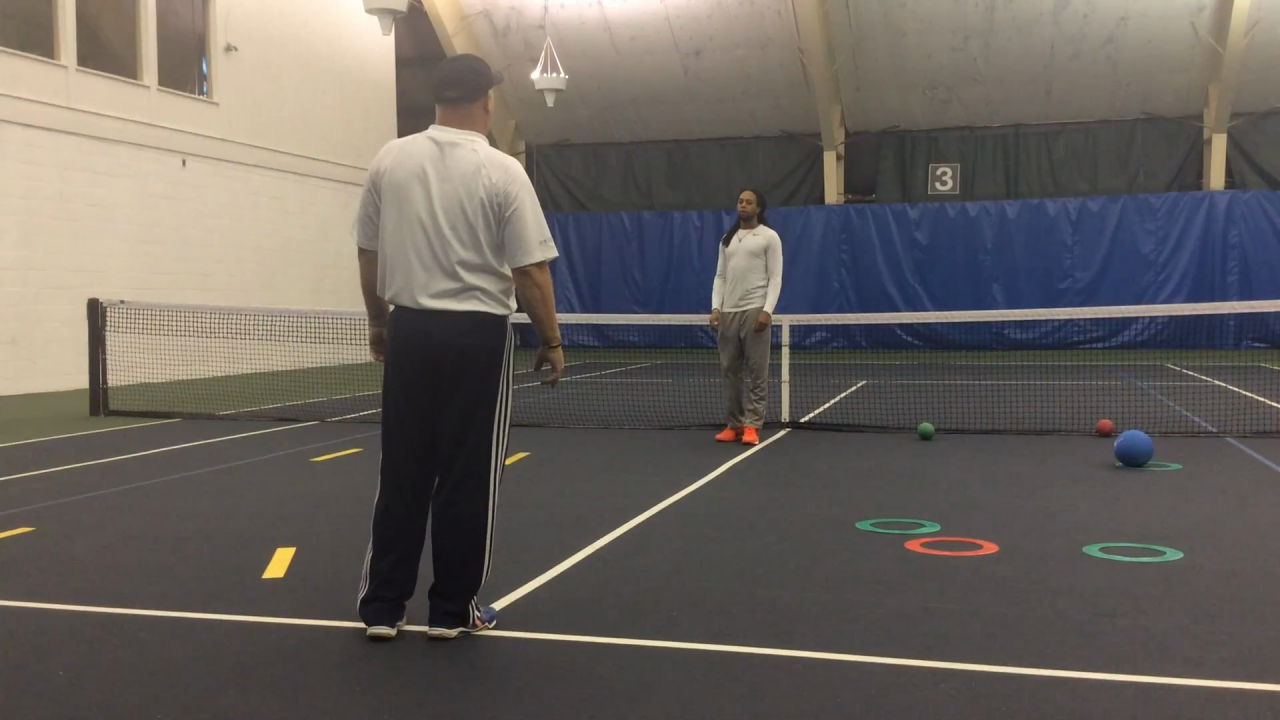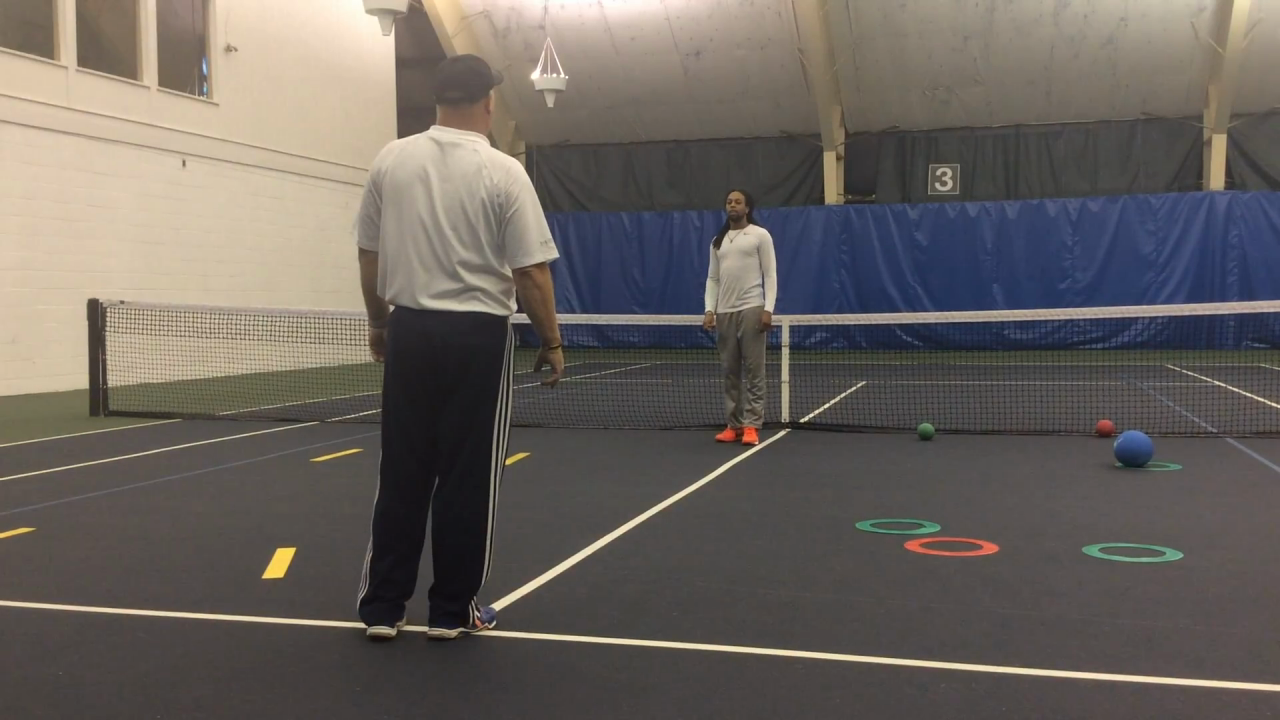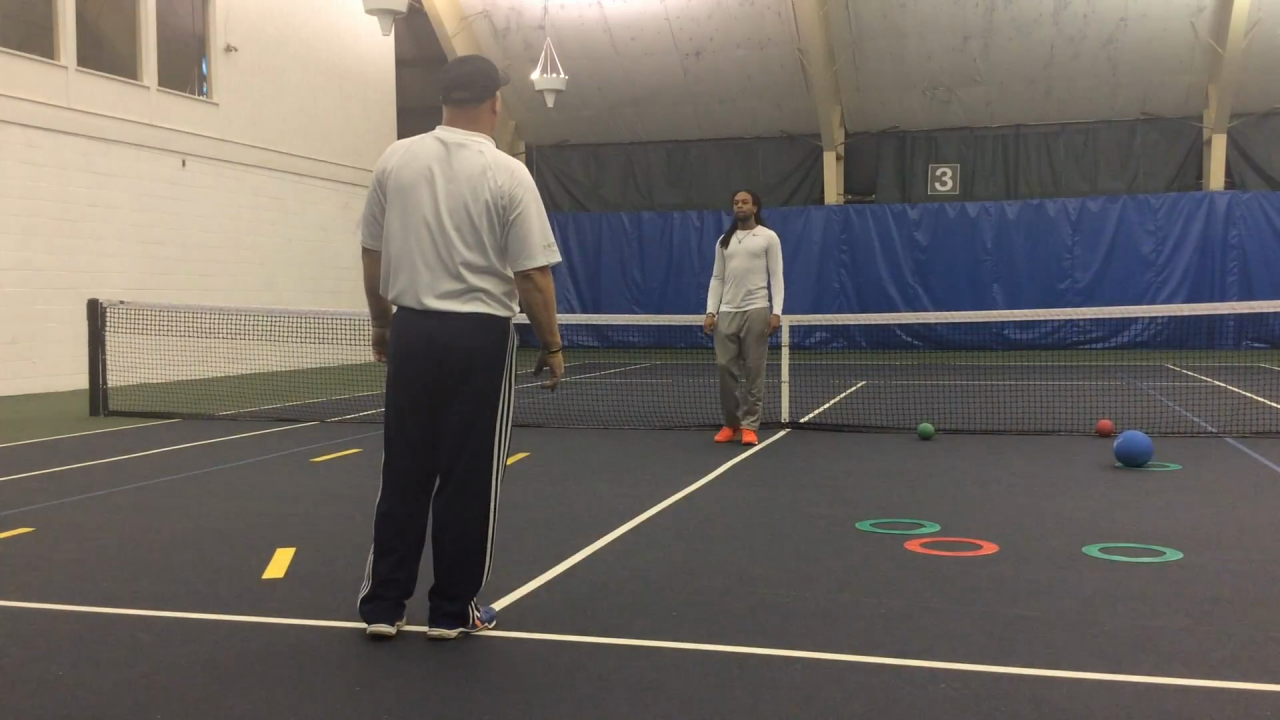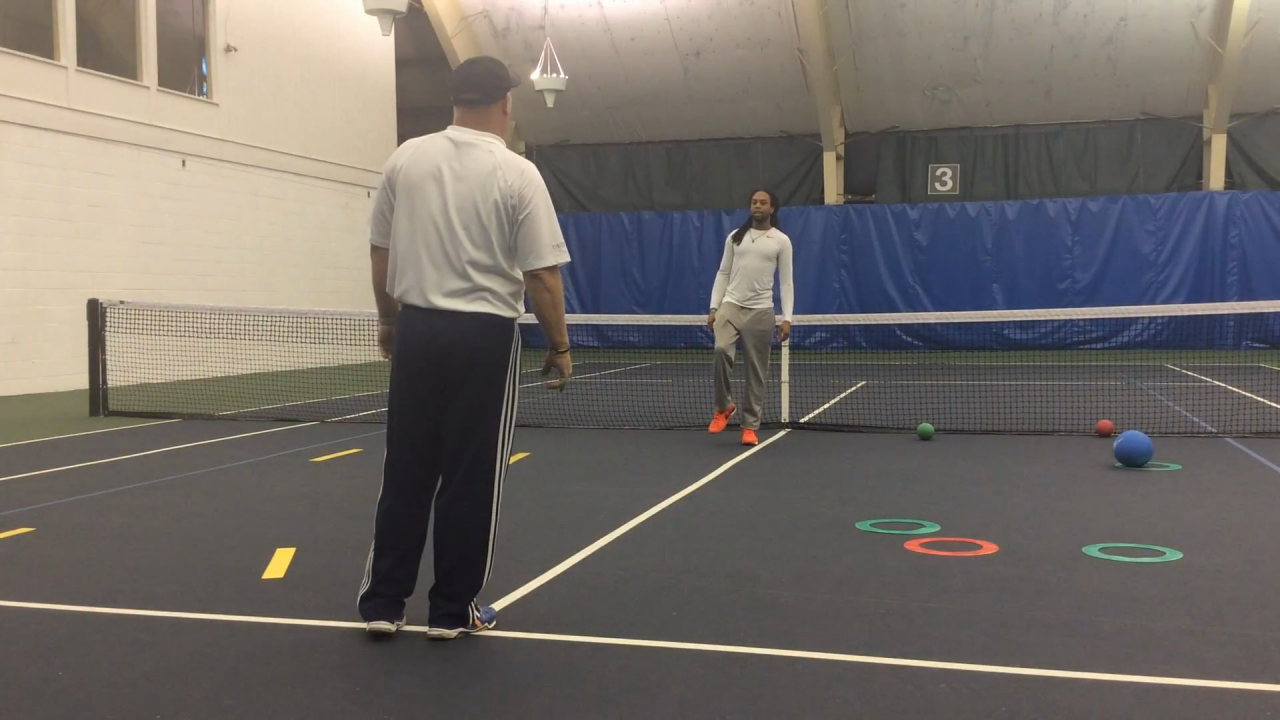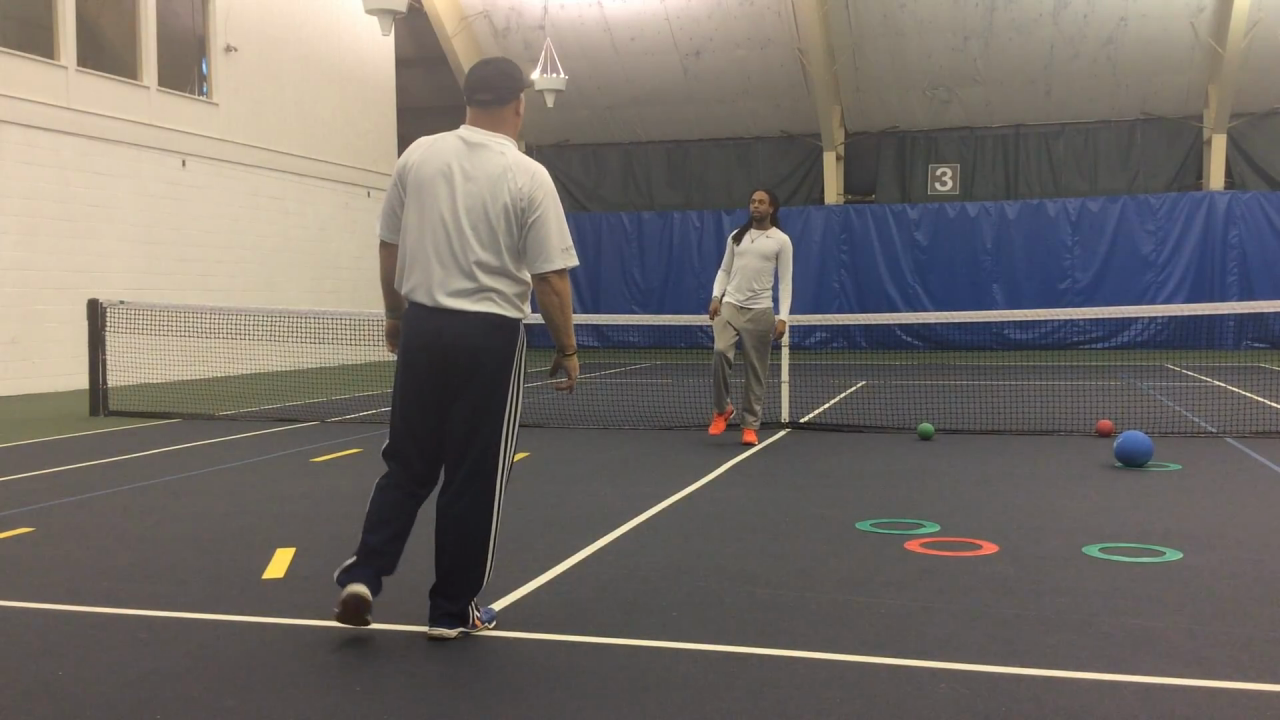
dt=0.7s
person 1, frame 1
left shoulder: (389, 160)
right shoulder: (502, 171)
left elbow: (369, 254)
right elbow: (530, 270)
left wrist: (378, 320)
right wrist: (551, 340)
left hip: (409, 331)
right hip: (477, 335)
left knee: (401, 474)
right knee: (465, 479)
left ankle: (382, 605)
right ankle: (452, 609)
person 1, frame 2
left shoulder: (390, 159)
right shoulder: (503, 170)
left elbow: (369, 254)
right elbow: (530, 271)
left wrist: (378, 321)
right wrist: (551, 341)
left hip: (409, 331)
right hip: (477, 335)
left knee: (401, 474)
right knee: (465, 478)
left ankle: (382, 605)
right ankle: (452, 610)
person 1, frame 3
left shoulder: (395, 159)
right shoulder: (507, 173)
left elbow: (372, 255)
right elbow: (532, 274)
left wrist: (381, 322)
right wrist: (552, 344)
left hip: (412, 332)
right hip: (479, 337)
left knee: (403, 474)
right knee: (467, 479)
left ankle: (383, 603)
right ankle: (452, 609)
person 1, frame 4
left shoulder: (405, 158)
right shoulder: (517, 173)
left elbow: (380, 253)
right elbow: (541, 274)
left wrist: (388, 320)
right wrist: (560, 345)
left hip: (417, 330)
right hip: (484, 336)
left knee: (405, 474)
right knee: (470, 480)
left ankle: (382, 601)
right ankle: (452, 610)
person 1, frame 5
left shoulder: (417, 156)
right shoulder: (528, 176)
left elbow: (389, 250)
right elbow: (551, 279)
left wrist: (395, 316)
right wrist: (567, 349)
left hip: (423, 328)
right hip: (489, 337)
left knee: (407, 466)
right knee: (473, 479)
left ankle: (363, 573)
right ankle: (452, 609)
person 2, frame 1
left shoulder: (769, 237)
right shoulder: (727, 239)
left elbow: (775, 278)
right elbow: (720, 277)
left wrist: (767, 310)
right wrist: (716, 308)
left hip: (755, 311)
right hip: (728, 312)
left knee: (756, 371)
right knee: (729, 371)
left ankle: (752, 425)
right ankle: (734, 424)
person 2, frame 2
left shoulder: (760, 235)
right shoulder: (718, 241)
left elbow: (770, 275)
right elbow: (712, 279)
left wrist: (768, 309)
right wrist: (709, 310)
left hip: (752, 310)
right hip: (724, 312)
left knee: (754, 370)
right knee: (730, 372)
left ankle: (752, 426)
right ankle: (734, 425)
person 2, frame 3
left shoulder: (769, 237)
right shoulder: (724, 240)
left elbow: (776, 277)
right elbow: (717, 278)
left wrist: (776, 312)
right wrist: (711, 312)
left hip: (756, 311)
right hip: (727, 312)
left knee: (754, 371)
right knee: (726, 368)
left ankle: (749, 427)
right ankle: (731, 423)
person 2, frame 4
left shoulder: (781, 241)
right shoulder: (735, 237)
left elbow: (786, 282)
right elbow: (723, 274)
left wrist: (787, 318)
right wrist: (713, 307)
left hip: (761, 311)
right hip: (731, 305)
left knee: (756, 370)
right knee: (722, 350)
left ankle: (750, 427)
right ankle: (724, 407)
person 2, frame 5
left shoulder: (782, 240)
right shoulder: (736, 236)
left elbow: (785, 281)
right elbow: (724, 270)
left wrist: (782, 317)
right wrist: (716, 297)
left hip: (760, 311)
right hip: (730, 305)
left knee: (756, 370)
right knee: (721, 352)
left ankle: (750, 426)
right ankle: (722, 410)
